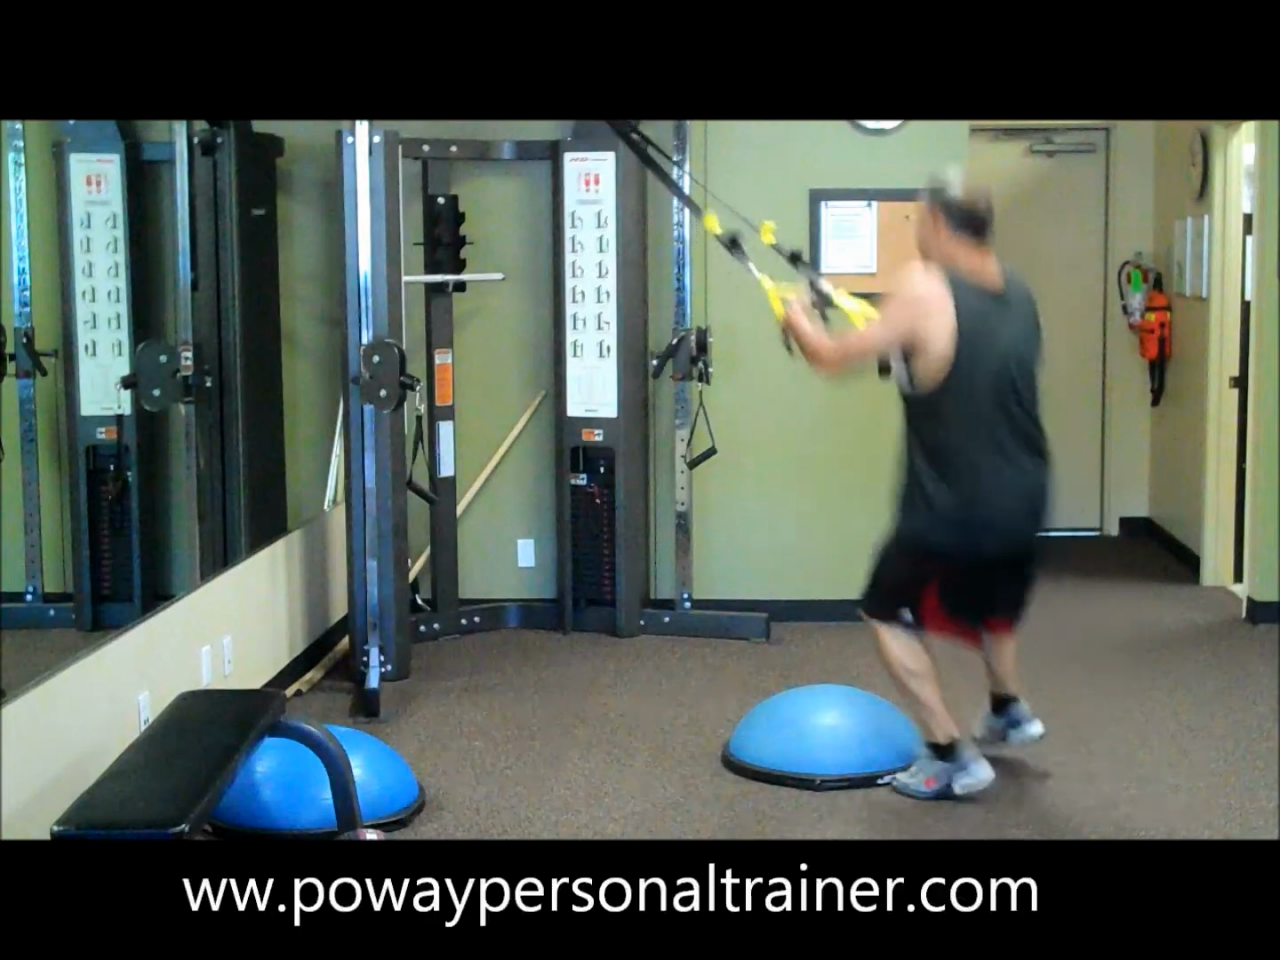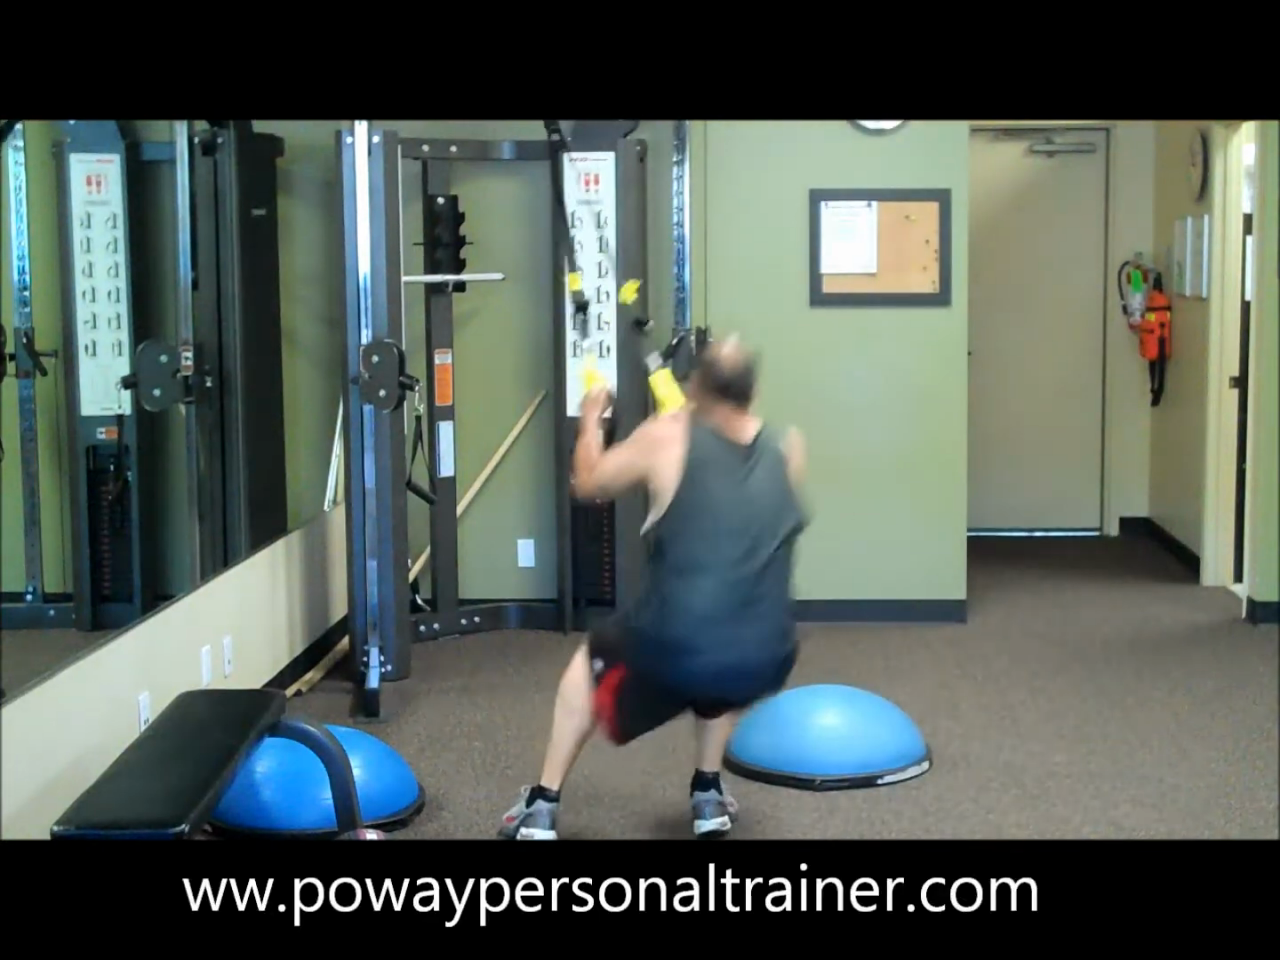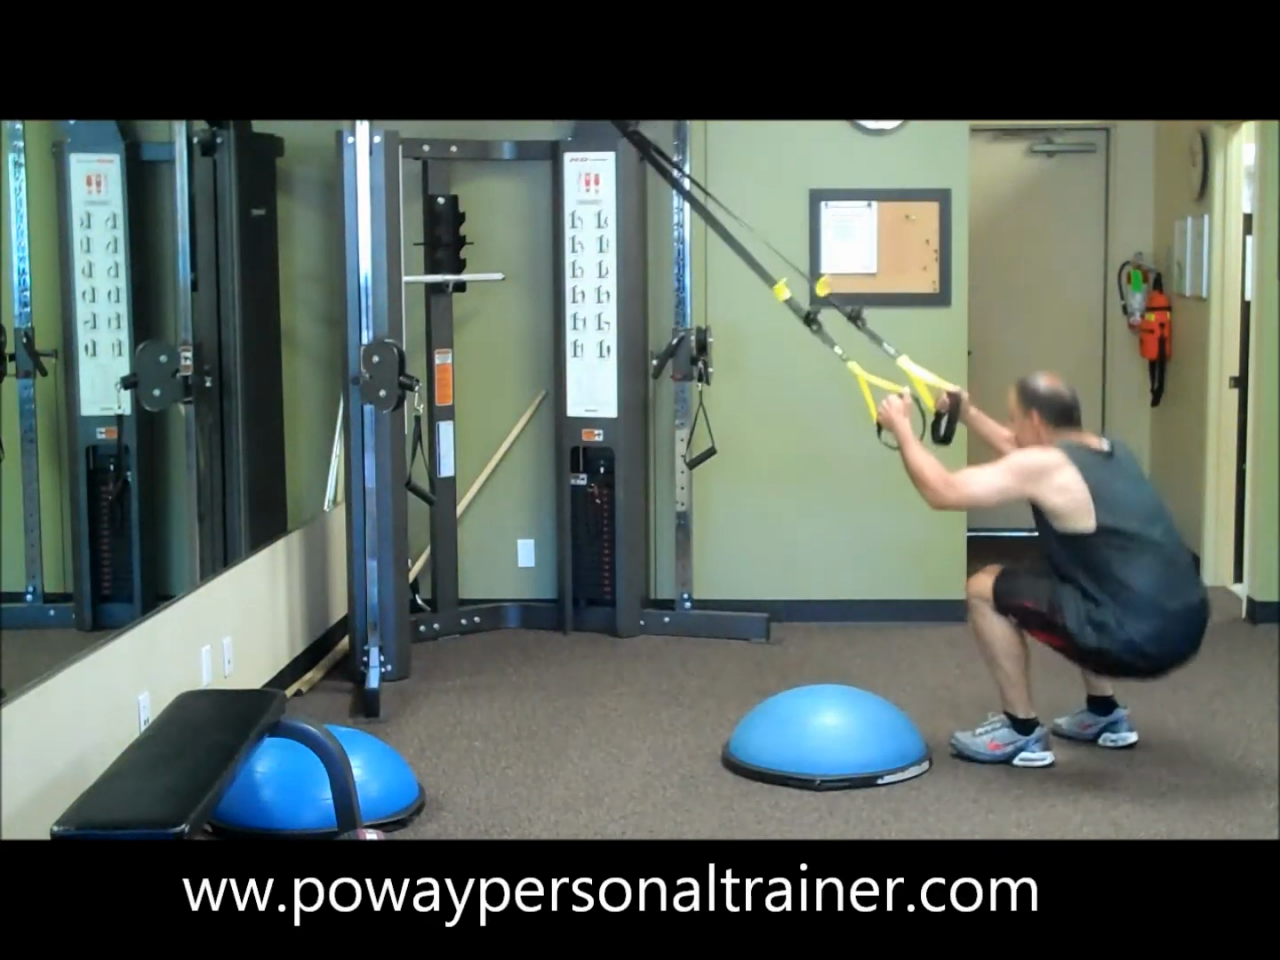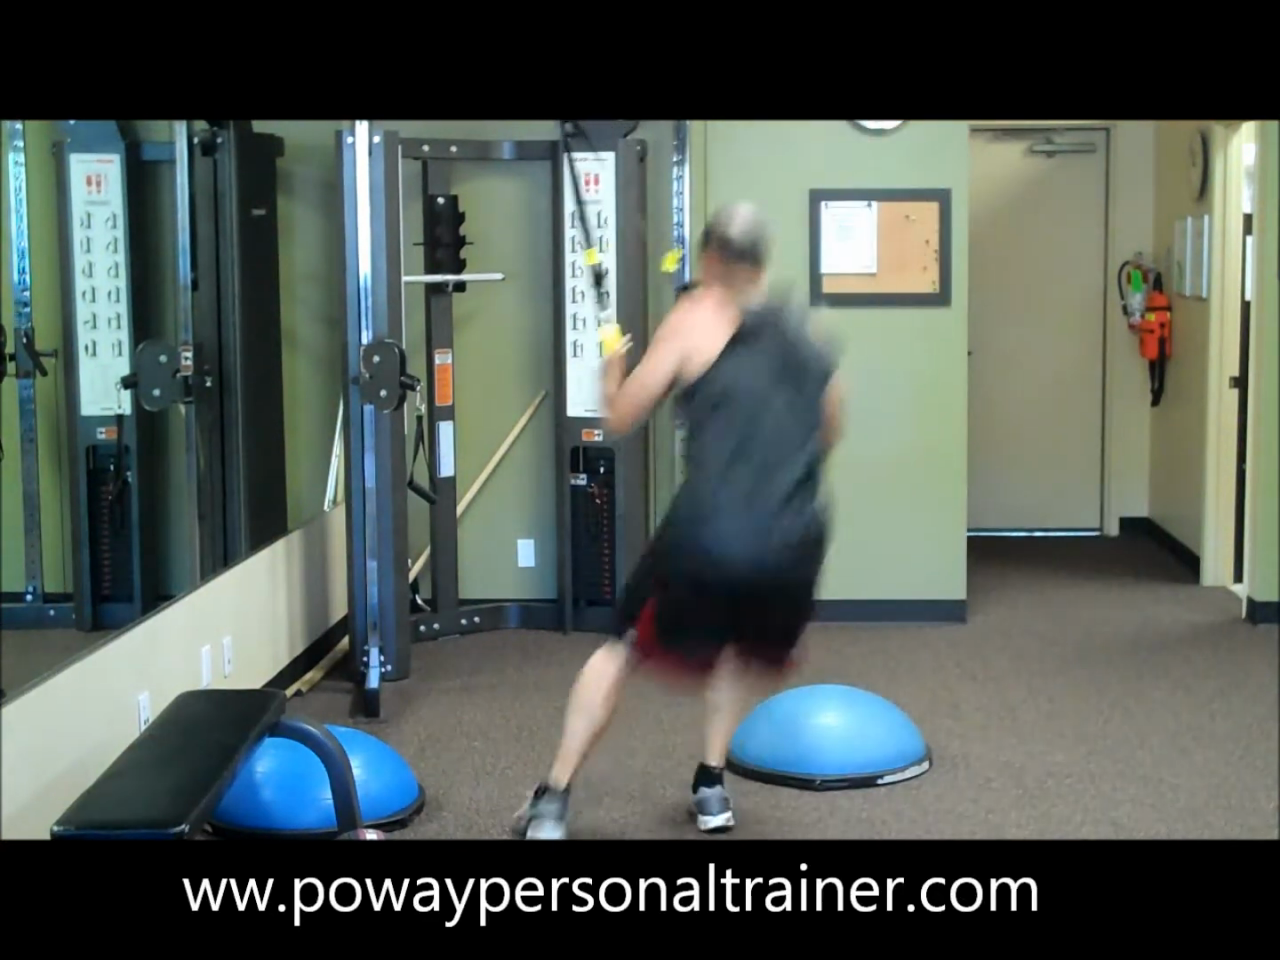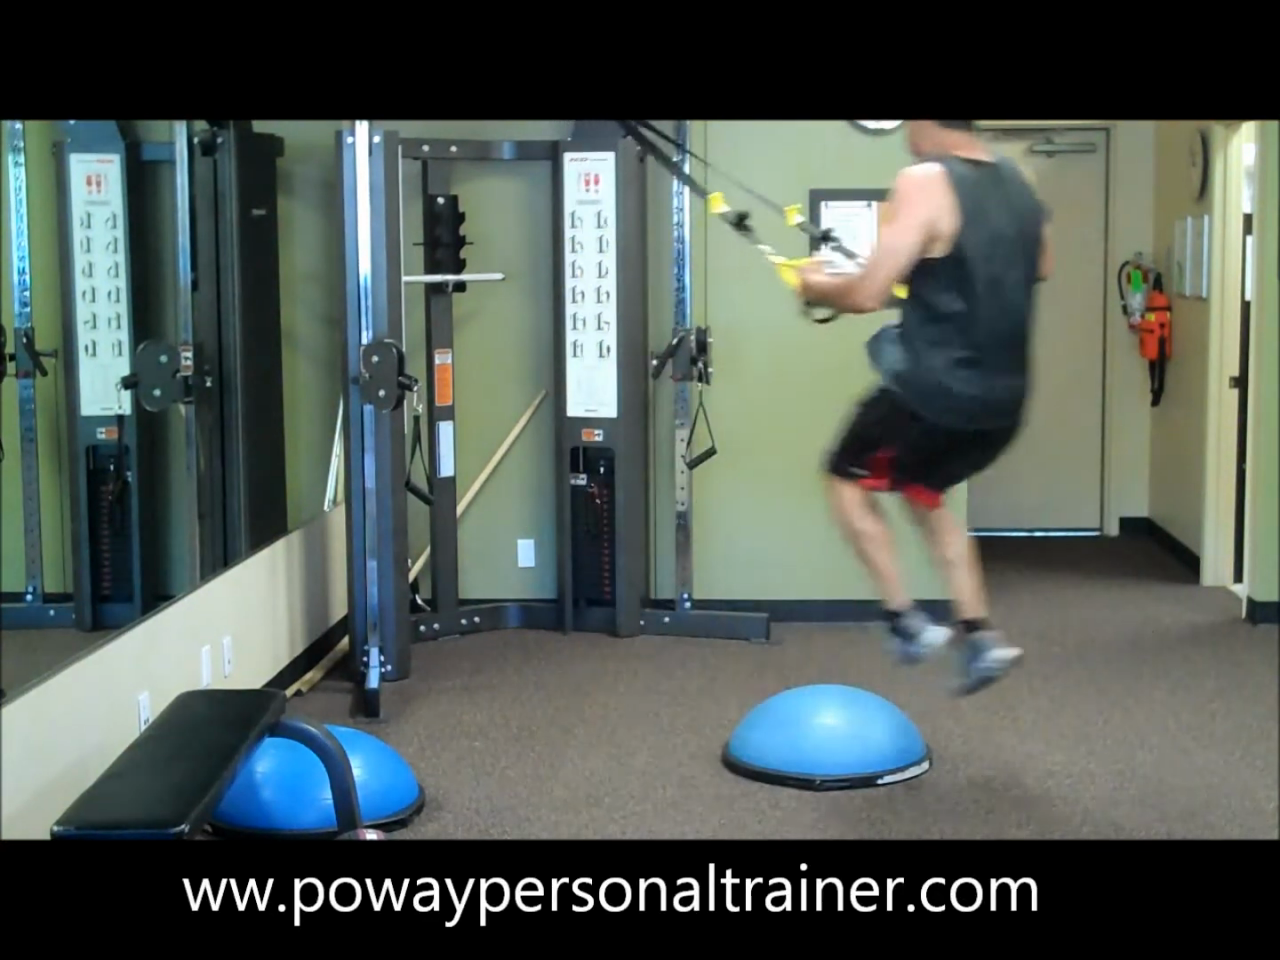
dt=1s
person 1, frame 1
left shoulder: (923, 293)
right shoulder: (1018, 298)
left elbow: (833, 357)
left wrist: (795, 318)
right wrist: (890, 323)
left hip: (957, 510)
right hip: (1022, 502)
left knee: (887, 615)
right knee: (983, 596)
left ankle: (952, 759)
right ankle: (1010, 711)
person 1, frame 2
left shoulder: (667, 439)
right shoulder: (789, 452)
left elbow: (589, 483)
left wrist: (591, 418)
left hip: (678, 656)
right hip: (764, 666)
left knee: (591, 658)
left ankle: (542, 807)
right ankle: (708, 794)
person 1, frame 3
left shoulder: (1044, 468)
right shoulder: (1110, 451)
left elbow: (942, 492)
left wrist: (900, 426)
right wrist: (966, 414)
left hip: (1142, 635)
right hip: (1185, 621)
left knee: (985, 591)
right knee: (1068, 596)
left ankle: (1022, 732)
right ankle: (1105, 713)
person 1, frame 4
left shoulder: (697, 317)
right shoulder: (806, 337)
left elbow: (620, 418)
right elbow: (828, 432)
left wrist: (614, 373)
left hip: (708, 537)
right hip: (792, 549)
left knee: (619, 649)
right knee: (743, 652)
left ankle: (552, 800)
right ankle: (711, 786)
person 1, frame 5
left shoulder: (924, 182)
right shoulder: (1021, 185)
left elbow: (867, 295)
right elbow: (1039, 268)
left wrist: (818, 286)
left hip: (934, 391)
right hip: (1002, 400)
left knee: (846, 483)
right knee: (924, 495)
left ankle: (905, 620)
right ankle: (980, 637)
